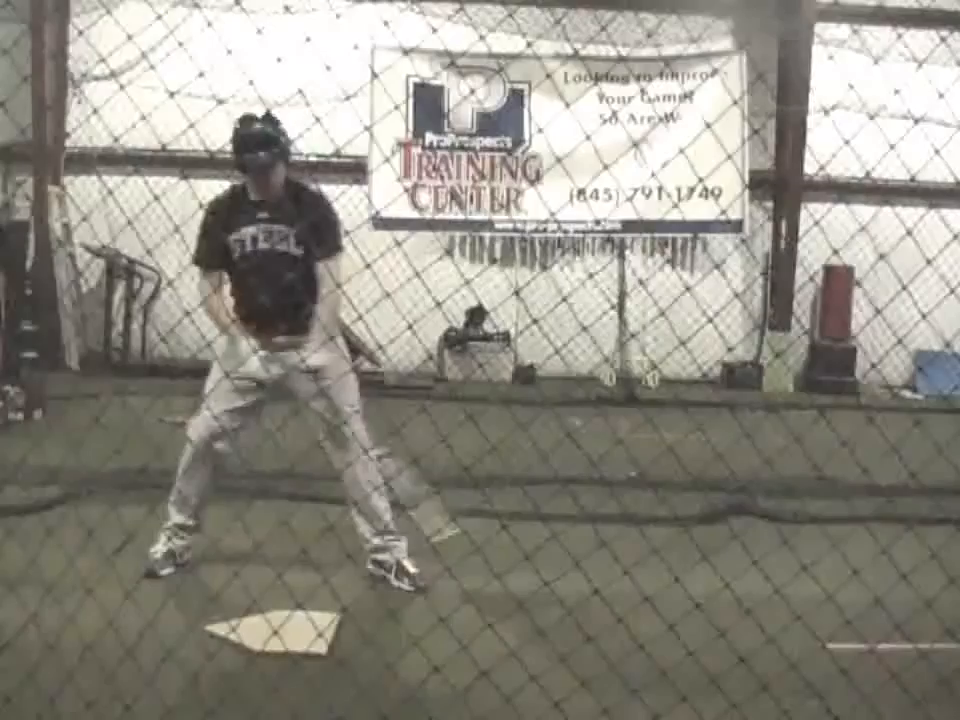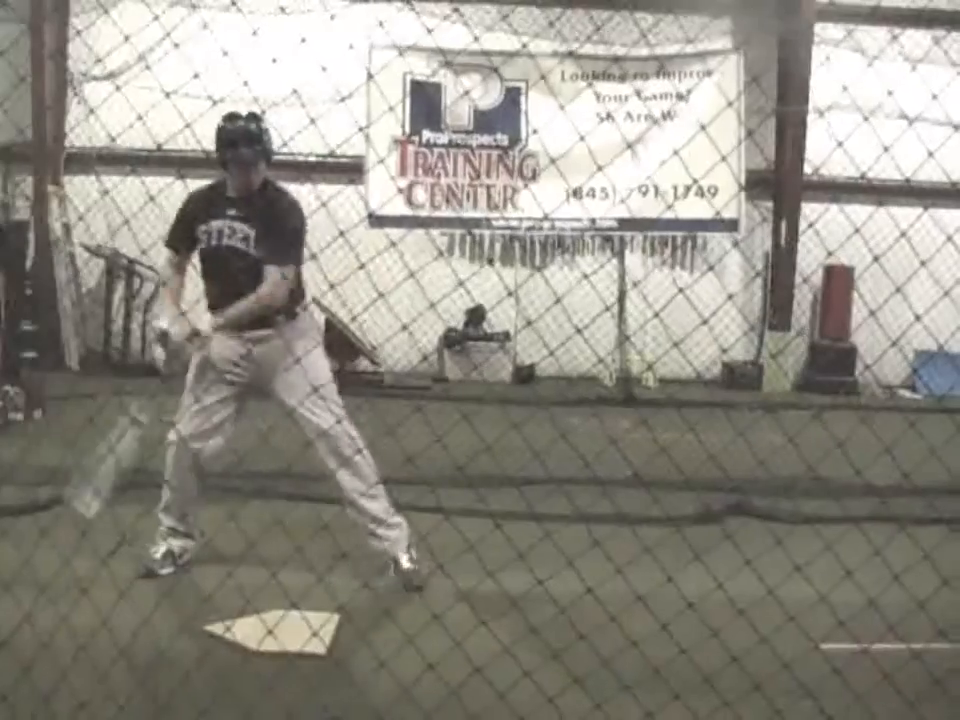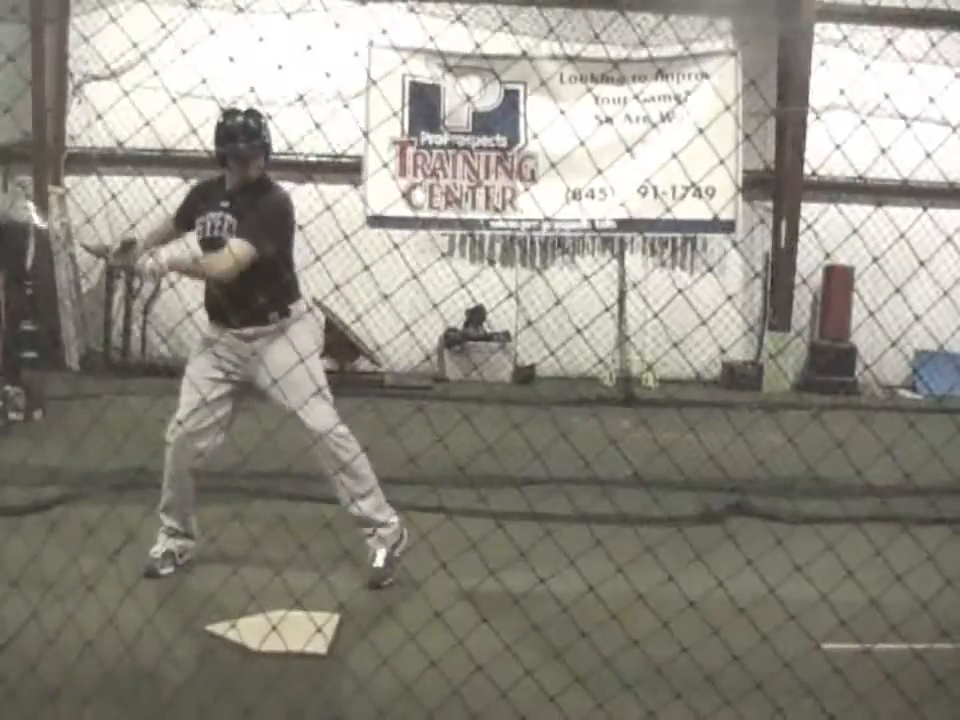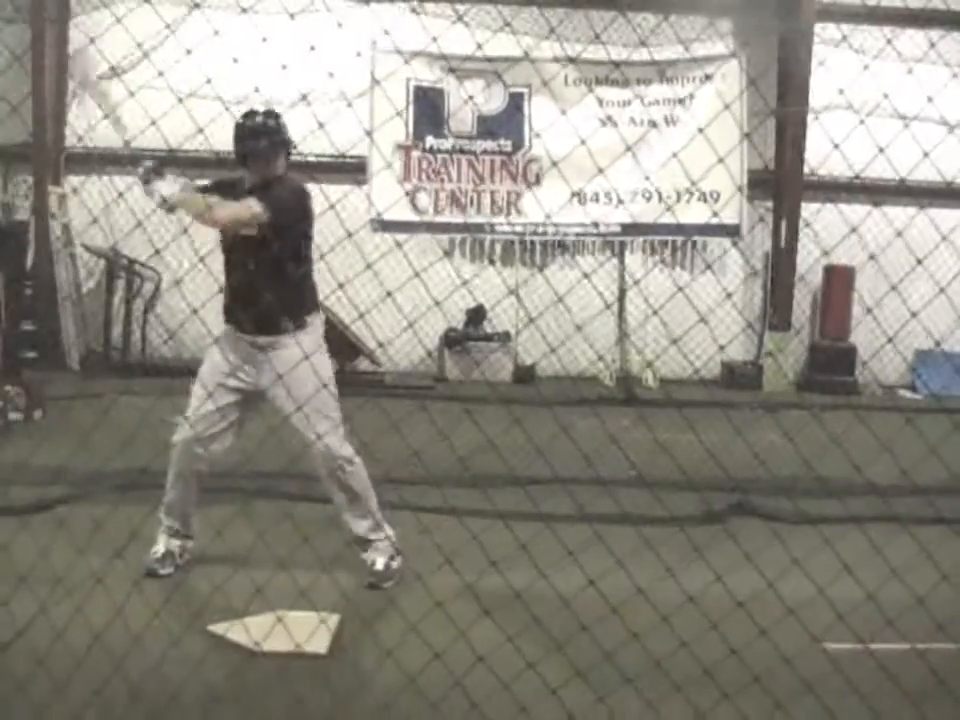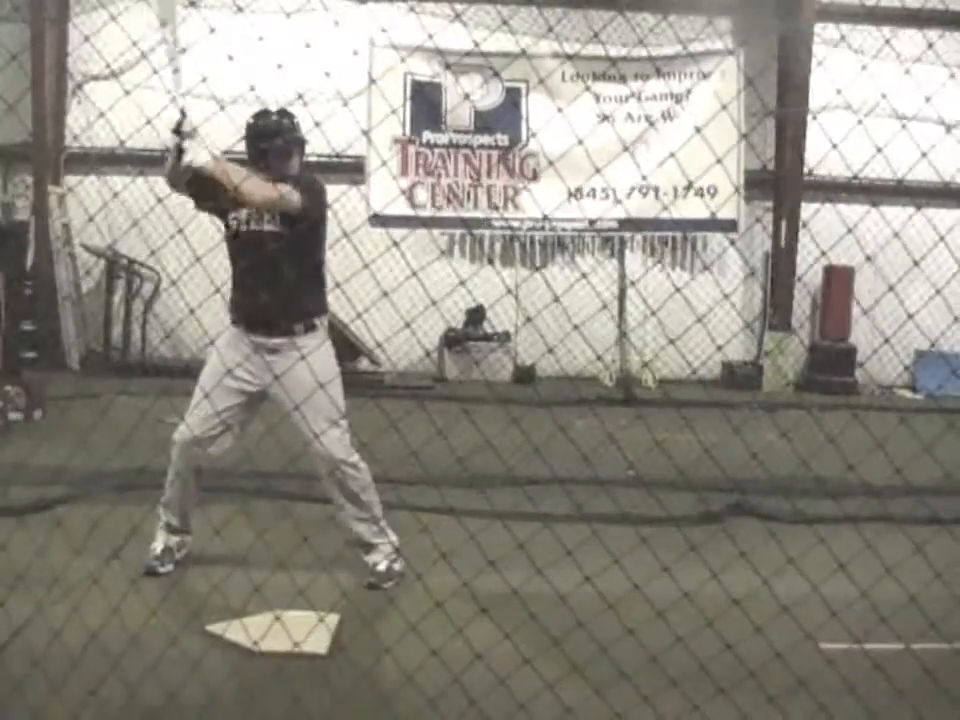
dt=0.2s
person 1, frame 1
left shoulder: (313, 206)
right shoulder: (221, 212)
left elbow: (329, 282)
right elbow: (211, 290)
left wrist: (318, 346)
right wrist: (244, 347)
left hip: (310, 339)
right hip: (248, 341)
left knee: (351, 440)
right knee: (203, 438)
left ankle: (387, 551)
right ankle: (176, 537)
person 1, frame 2
left shoulder: (283, 209)
right shoulder: (199, 203)
left elbow: (276, 292)
right elbow: (173, 266)
left wrist: (212, 323)
right wrist: (169, 313)
left hip: (286, 336)
right hip: (223, 339)
left knee: (333, 431)
right knee: (186, 438)
left ankle: (394, 538)
right ankle: (175, 538)
person 1, frame 3
left shoulder: (272, 202)
right shoulder: (203, 193)
left elbow: (225, 267)
right elbow: (168, 235)
left wrist: (168, 260)
right wrist: (145, 246)
left hip: (279, 332)
right hip: (222, 335)
left knee: (327, 429)
right knee: (183, 437)
left ankle: (384, 532)
right ankle: (175, 539)
person 1, frame 4
left shoulder: (292, 195)
right shoulder: (226, 190)
left elbow: (229, 218)
right elbow: (180, 198)
left wrist: (176, 191)
right wrist: (160, 184)
left hip: (294, 342)
right hip: (235, 341)
left knee: (332, 448)
right knee: (190, 440)
left ankle: (380, 545)
right ankle: (173, 539)
person 1, frame 5
left shoulder: (309, 191)
right shoulder: (231, 189)
left elbow: (268, 197)
right elbow: (176, 182)
left wrist: (210, 160)
right wrist: (180, 149)
left hip: (302, 345)
right hip: (241, 342)
left knee: (336, 452)
right knee: (188, 441)
left ankle: (381, 547)
right ankle: (172, 535)
